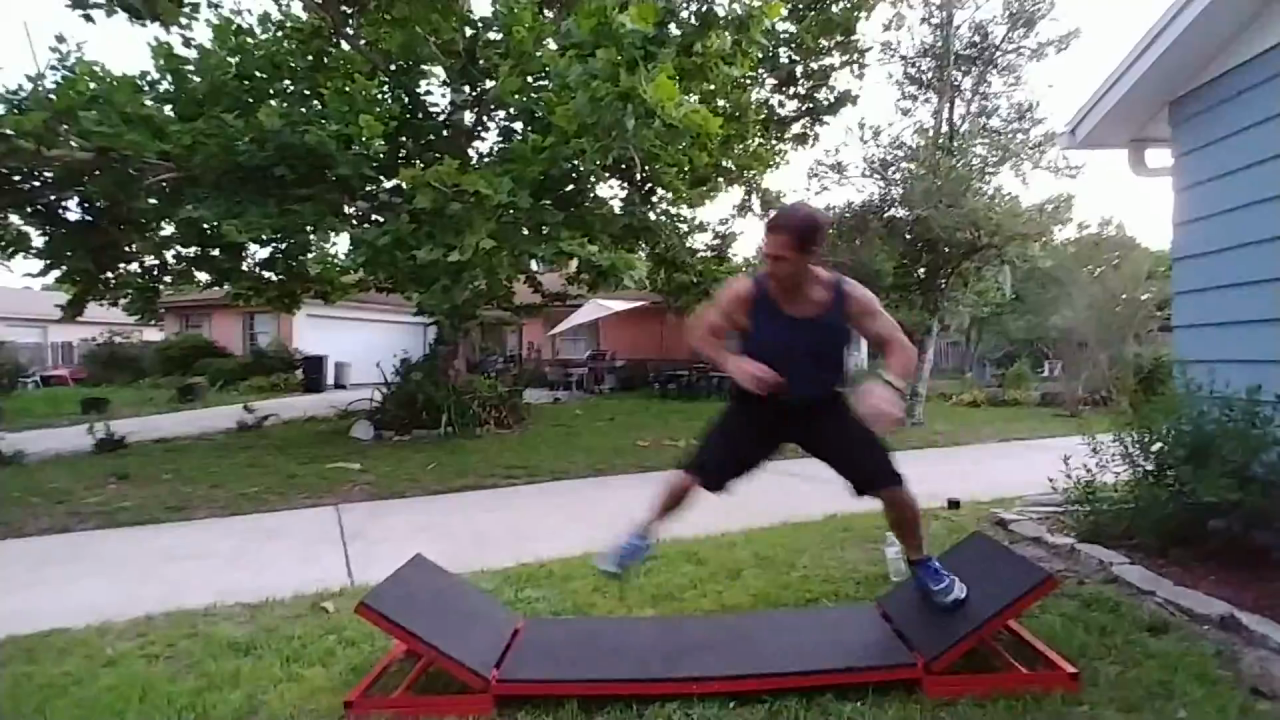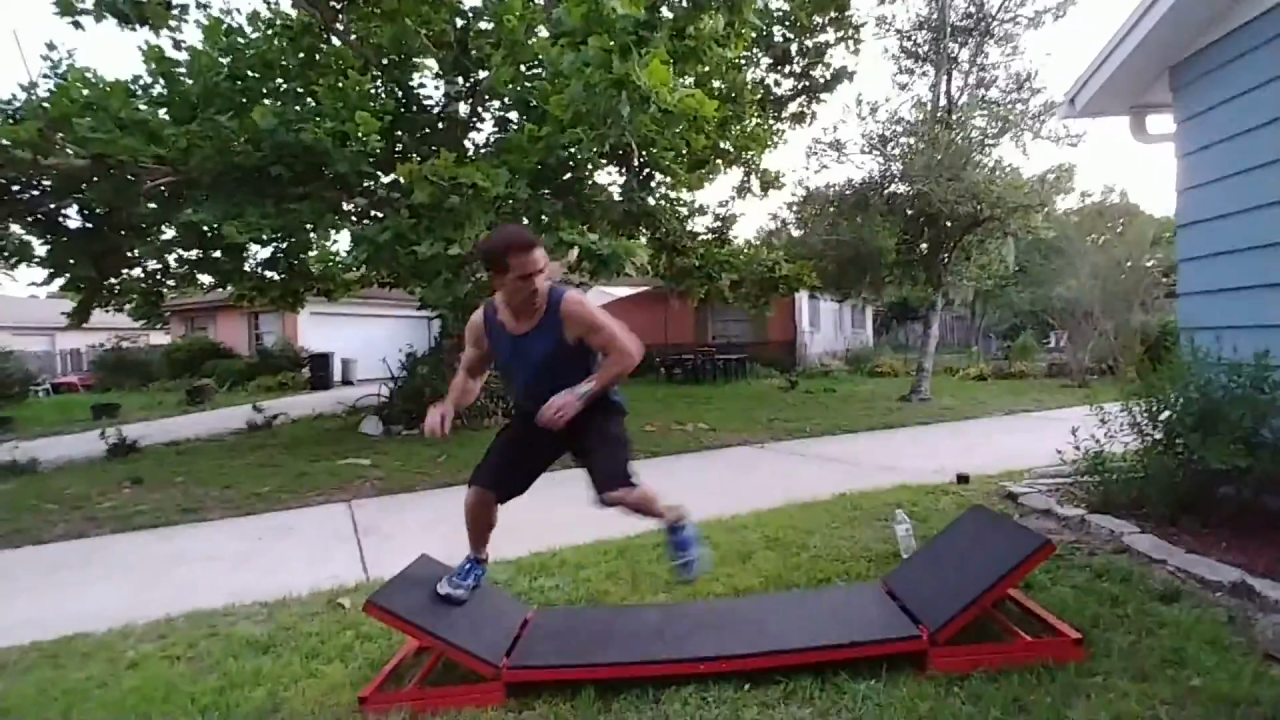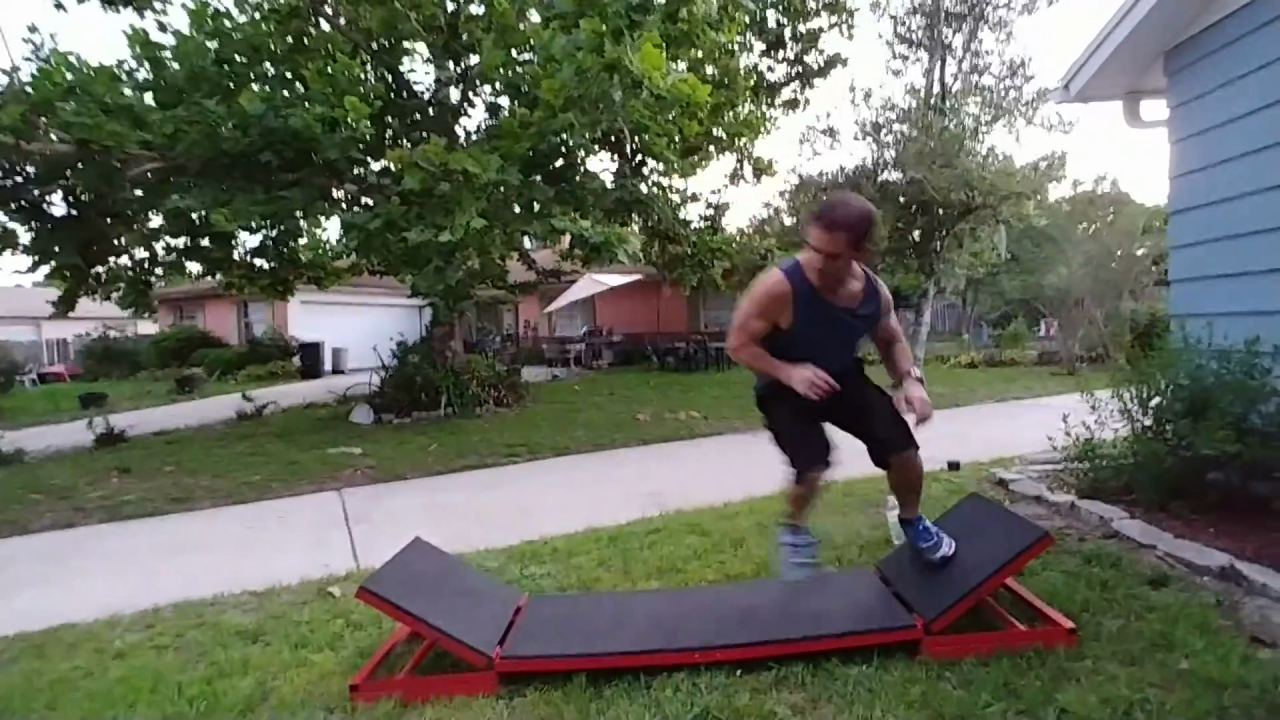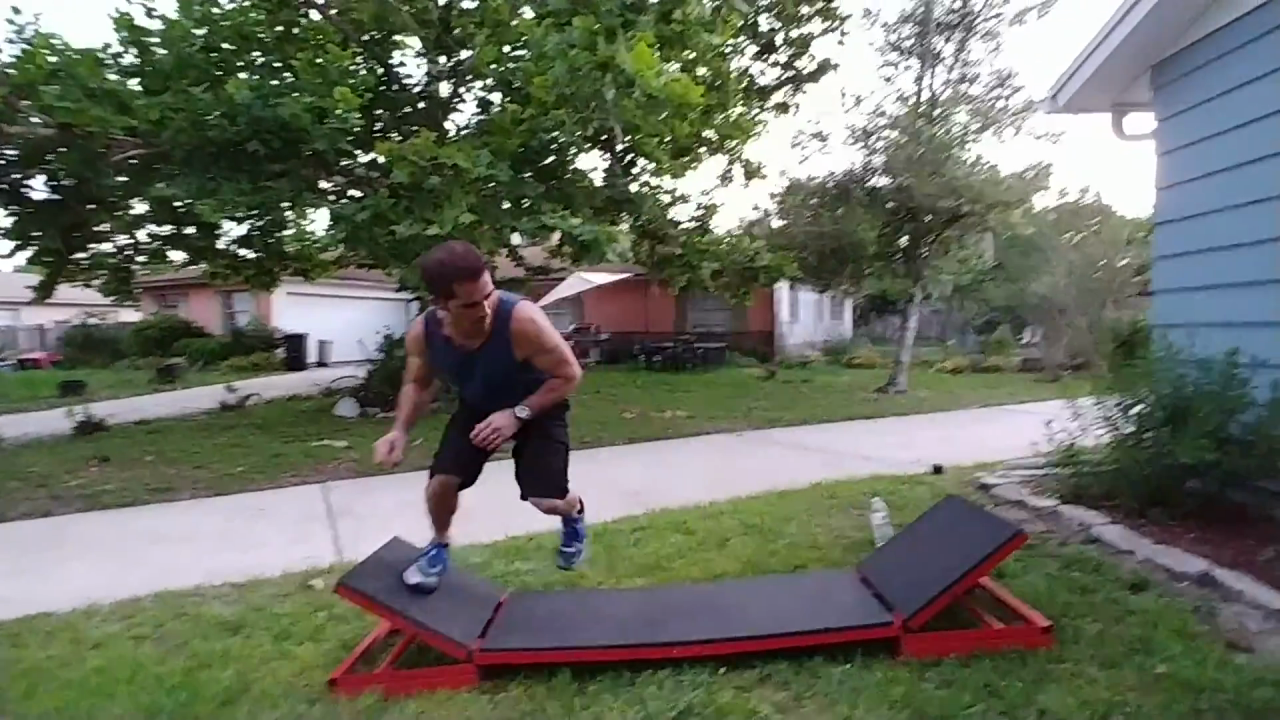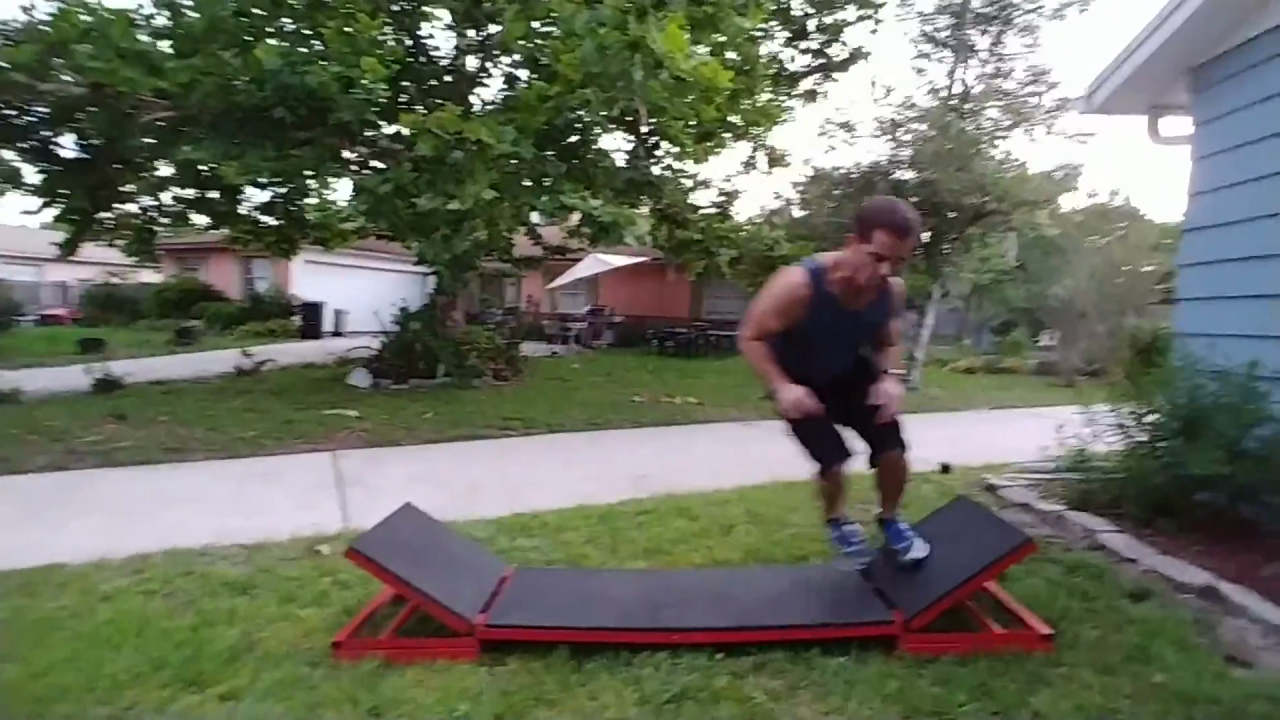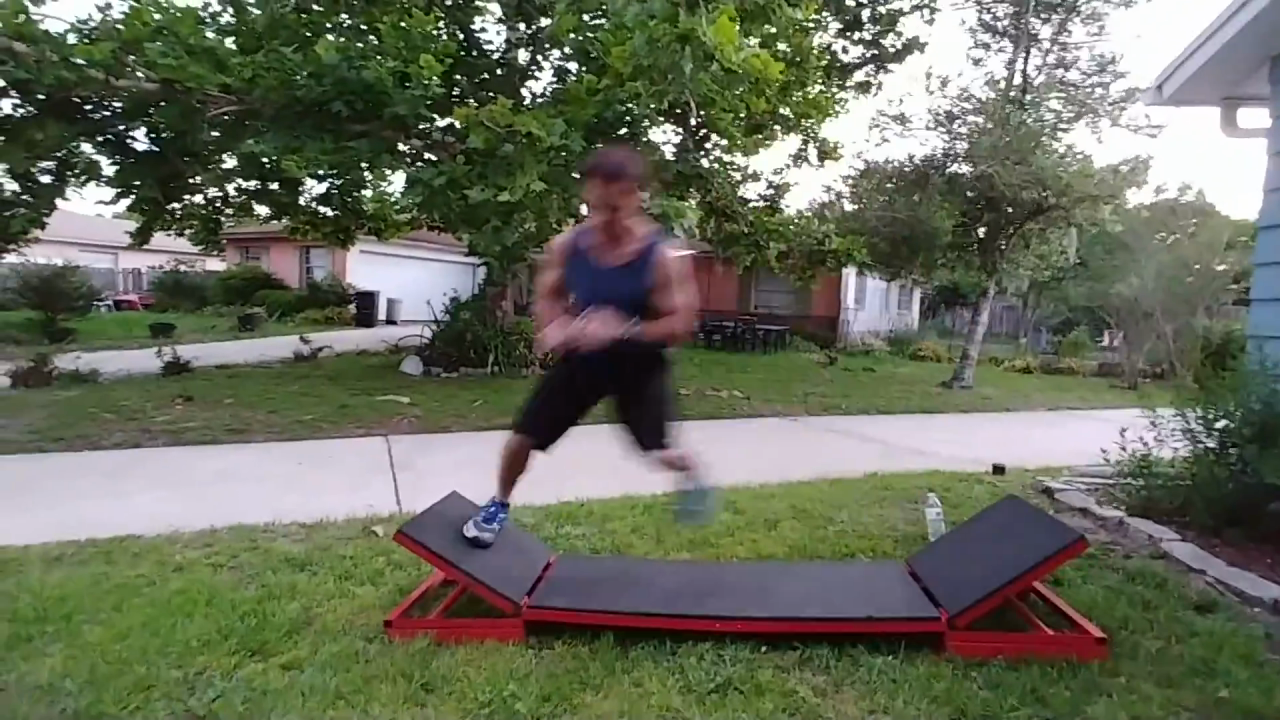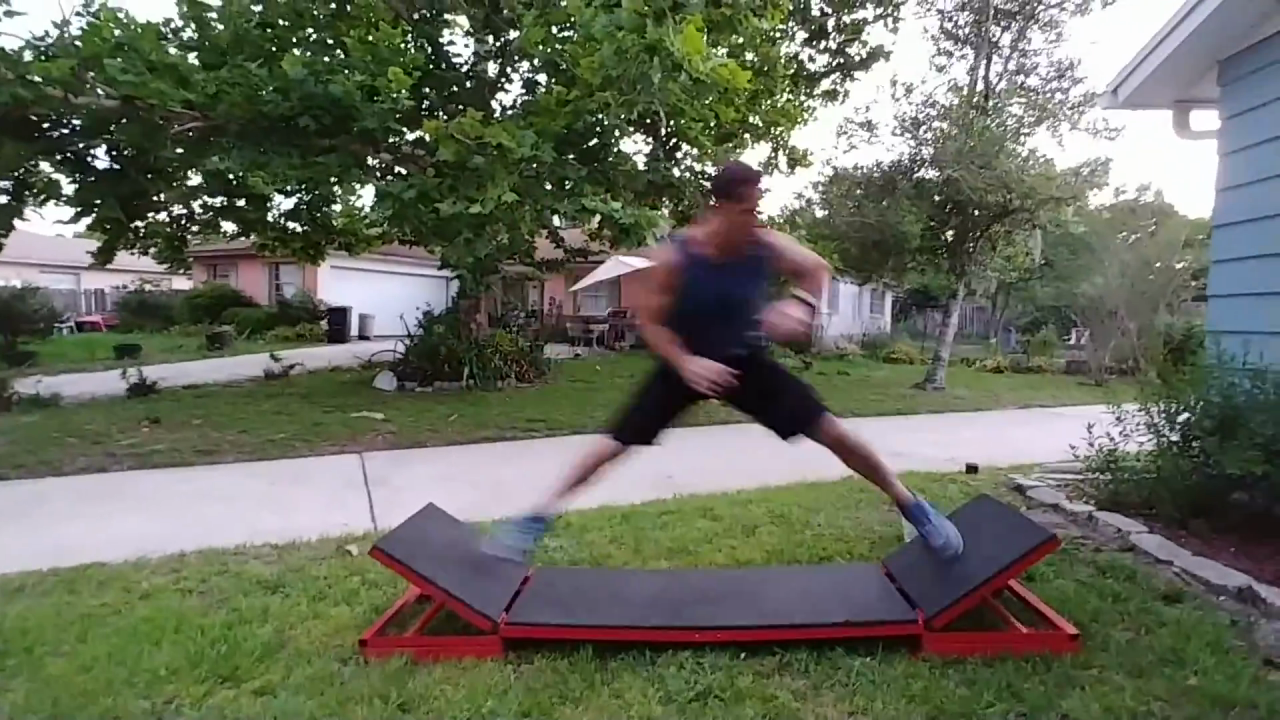
dt=0.7s
person 1, frame 1
left shoulder: (850, 298)
right shoulder: (743, 292)
left elbow: (900, 348)
right elbow: (700, 328)
left wrist: (886, 387)
right wrist: (732, 362)
left hip: (822, 406)
right hip: (758, 403)
left knee: (890, 486)
right knee: (696, 475)
left ankle: (921, 564)
right ankle: (644, 535)
person 1, frame 2
left shoulder: (570, 307)
right shoulder: (483, 321)
left elbow: (630, 353)
right elbow: (470, 373)
left wrist: (580, 392)
right wrist: (447, 405)
left hip: (591, 410)
right hip: (535, 415)
left knee: (614, 490)
right knee: (481, 489)
left ankle: (674, 522)
right ankle: (477, 560)
person 1, frame 3
left shoulder: (875, 292)
right shoulder: (778, 285)
left elbow: (893, 340)
right elbow: (739, 344)
left wrist: (910, 379)
right wrist: (788, 372)
left hip: (842, 380)
right hip: (785, 389)
left knee: (903, 451)
right knee: (813, 467)
left ankle: (911, 522)
right ankle: (794, 528)
person 1, frame 4
left shoulder: (521, 319)
right shoulder: (425, 332)
left elbow: (569, 374)
right elbow: (417, 382)
left wrist: (517, 414)
right wrist: (400, 430)
left hip: (534, 407)
right hip: (476, 407)
left knee: (547, 499)
right knee: (444, 480)
left ankle: (573, 512)
right ankle: (439, 546)
person 1, frame 5
left shoulder: (891, 293)
right shoulder: (798, 284)
left elbow: (886, 342)
right elbow: (751, 336)
left wrist: (889, 378)
right wrist: (781, 386)
left hip: (850, 377)
right hip: (796, 384)
left knee: (893, 451)
right knee: (835, 461)
left ankle: (891, 522)
right ankle: (836, 521)
person 1, frame 6
left shoulder: (663, 257)
right shoulder: (566, 247)
left elbow: (682, 325)
right elbow: (546, 299)
left wrist: (624, 329)
right wrist: (553, 328)
left hip: (639, 362)
right hip: (585, 355)
left knee: (658, 453)
right knee: (522, 438)
left ankle: (690, 474)
right ankle: (500, 503)
person 1, frame 7
left shoulder: (767, 246)
right shoulder: (673, 257)
left elbow: (818, 270)
right elbow: (649, 325)
left wrist: (802, 305)
right wrist: (686, 362)
left hip: (746, 360)
right hip: (686, 365)
left knee: (829, 428)
right knee: (617, 441)
left ankle: (908, 504)
right ankle: (540, 516)
